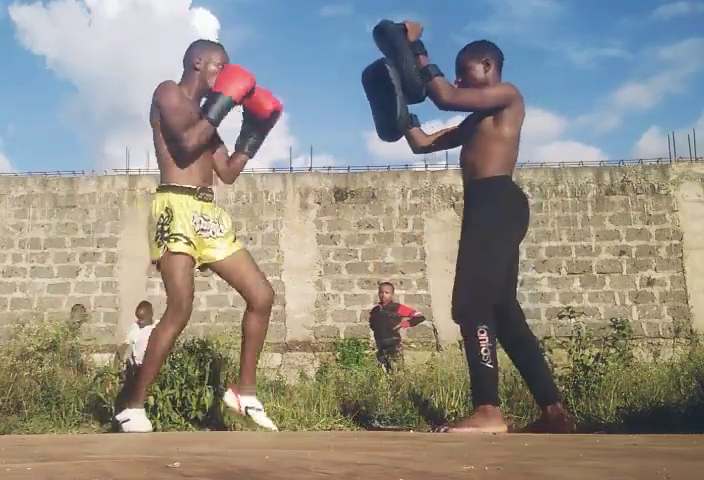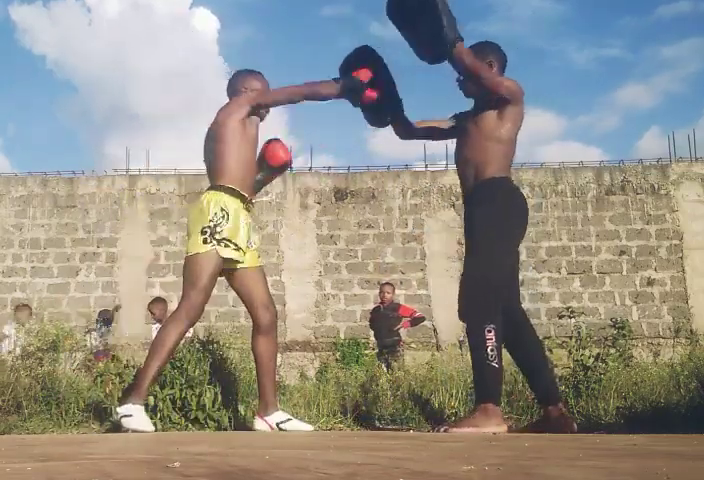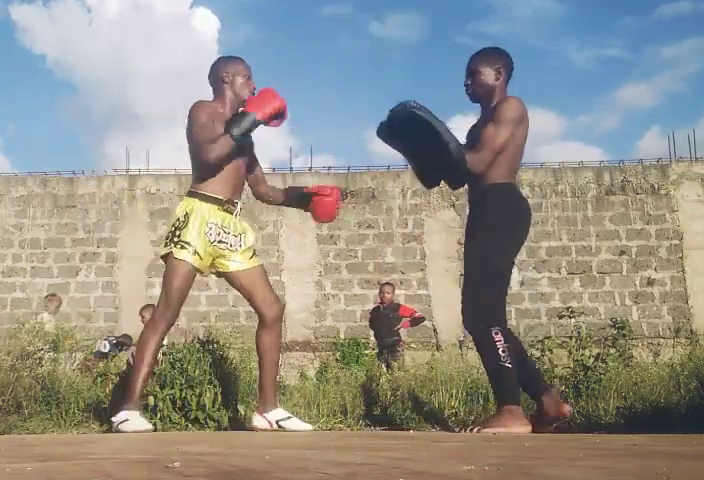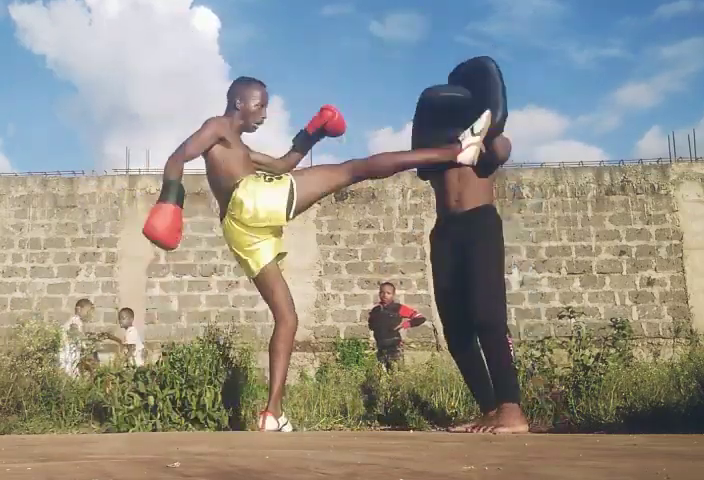
dt=0.4s
person 1, frame 1
left shoulder: (507, 95)
right shoulder: (474, 122)
left elbow: (445, 98)
right elbow: (422, 143)
left wrist: (416, 50)
left hip: (497, 203)
right hip: (490, 208)
left knee: (472, 302)
right knee: (502, 309)
left ankle: (488, 411)
right ankle: (553, 411)
person 1, frame 2
left shoulder: (509, 93)
right shoulder: (466, 120)
left elbow: (466, 62)
right elbow: (409, 130)
left hip: (496, 202)
right hip: (486, 207)
left knee: (478, 300)
right knee: (503, 306)
left ankle: (488, 408)
right ankle: (554, 410)
person 1, frame 3
left shoulder: (509, 108)
right shoulder: (482, 123)
left elbow: (475, 164)
right elbow: (464, 170)
left hip: (499, 208)
right hip: (487, 213)
left knee: (481, 309)
right knee: (485, 311)
left ankle: (512, 412)
right ankle: (548, 400)
person 1, frame 4
left shoulder: (493, 142)
left elbow: (497, 156)
right elbow: (426, 168)
right wrist: (439, 131)
left hip: (481, 225)
right hip: (445, 232)
left knee: (486, 314)
right knee: (455, 327)
left ankle: (510, 409)
right ankle: (489, 409)
person 2, frame 1
left shoulder: (207, 109)
right shoulder: (168, 94)
left elbow: (229, 174)
right elbow: (187, 144)
left wrist: (259, 126)
right wrist: (223, 100)
left hip: (210, 215)
right hip: (177, 211)
left knee: (261, 297)
right knee: (179, 313)
left ankle: (243, 391)
right ankle: (134, 405)
person 2, frame 2
left shoulder: (225, 132)
right shoulder: (239, 106)
right elbow: (299, 92)
left wrist: (268, 169)
right wrist: (347, 85)
left hip: (238, 220)
right hip: (219, 213)
left knee: (266, 317)
right knee: (189, 310)
left ankle: (269, 411)
right ankle: (133, 401)
person 2, frame 3
left shoulder: (242, 134)
right shoulder: (201, 111)
left elbow: (264, 191)
right elbow: (207, 156)
left wrist: (305, 197)
right wrist: (249, 116)
left hip: (233, 228)
right hip: (200, 218)
left knee: (271, 312)
right knee: (166, 313)
left ankle: (268, 408)
right ankle: (129, 408)
person 2, frame 4
left shoulder: (238, 147)
right shoulder: (217, 128)
left elbow: (281, 165)
right elbow: (176, 159)
left wrist: (311, 133)
right wrist: (171, 197)
left hip: (242, 229)
right hip: (255, 201)
left knee: (286, 317)
right knee: (357, 167)
left ankle: (273, 412)
right ankle: (453, 150)
